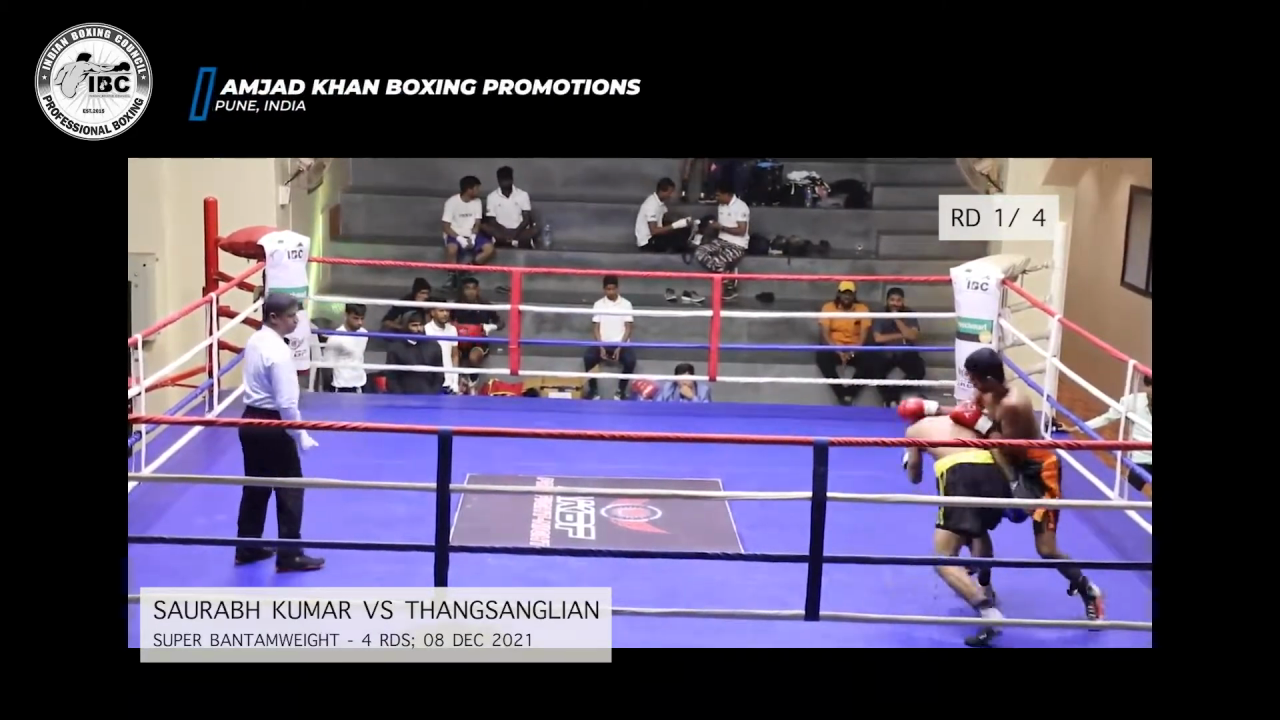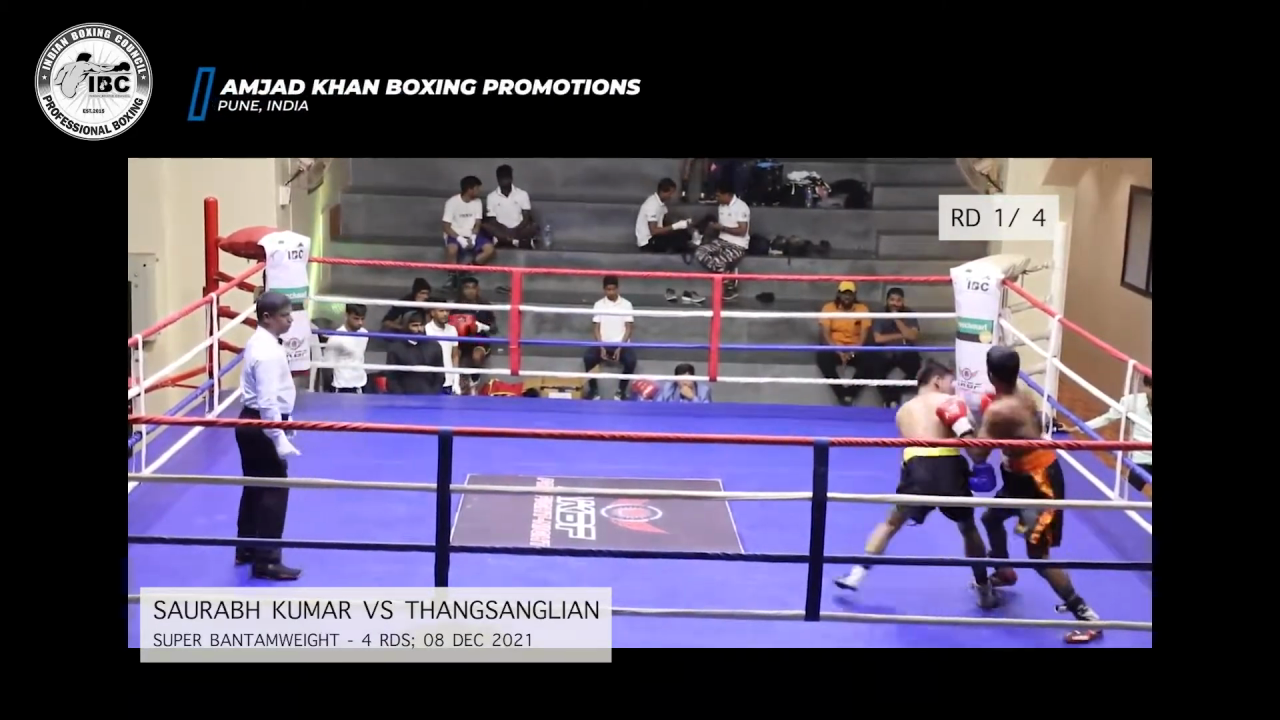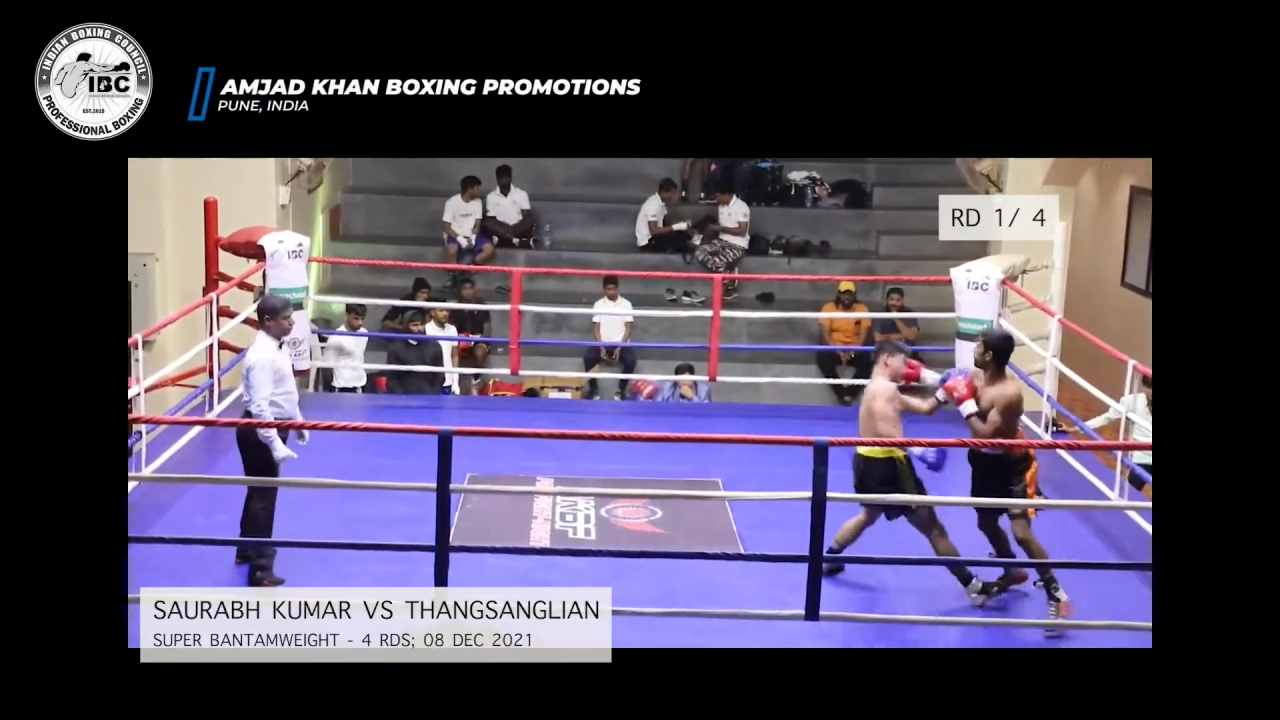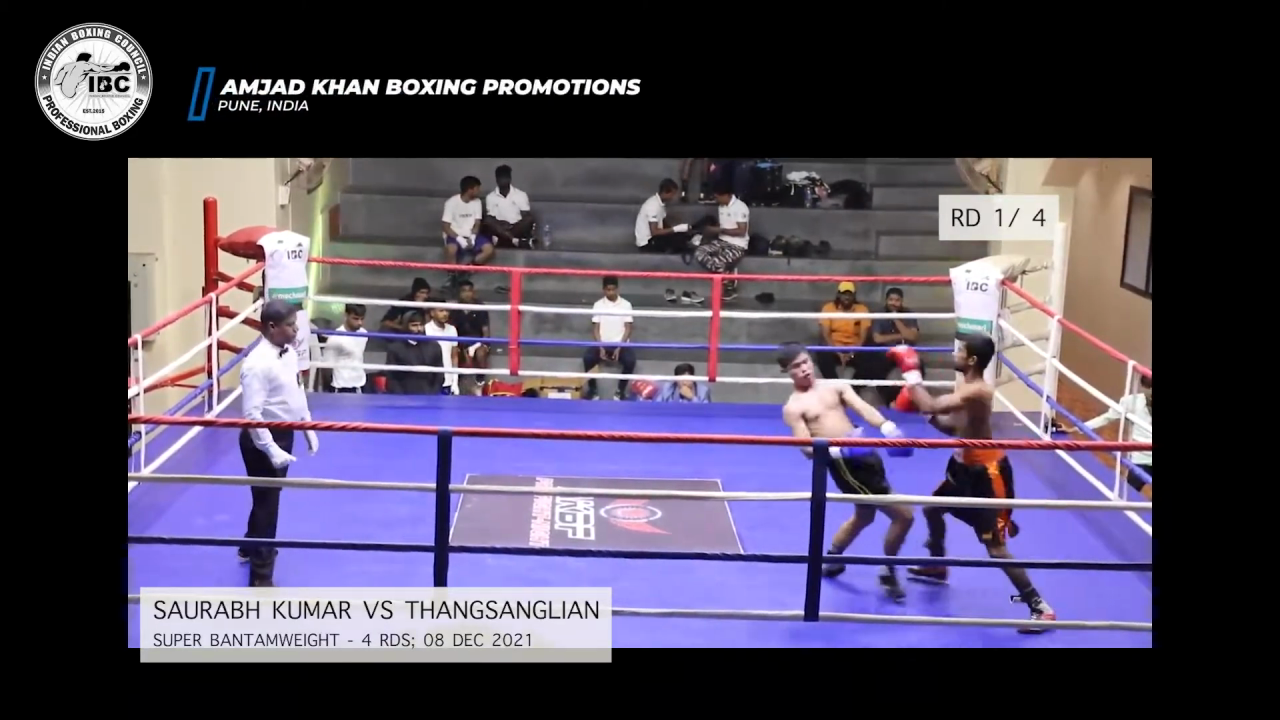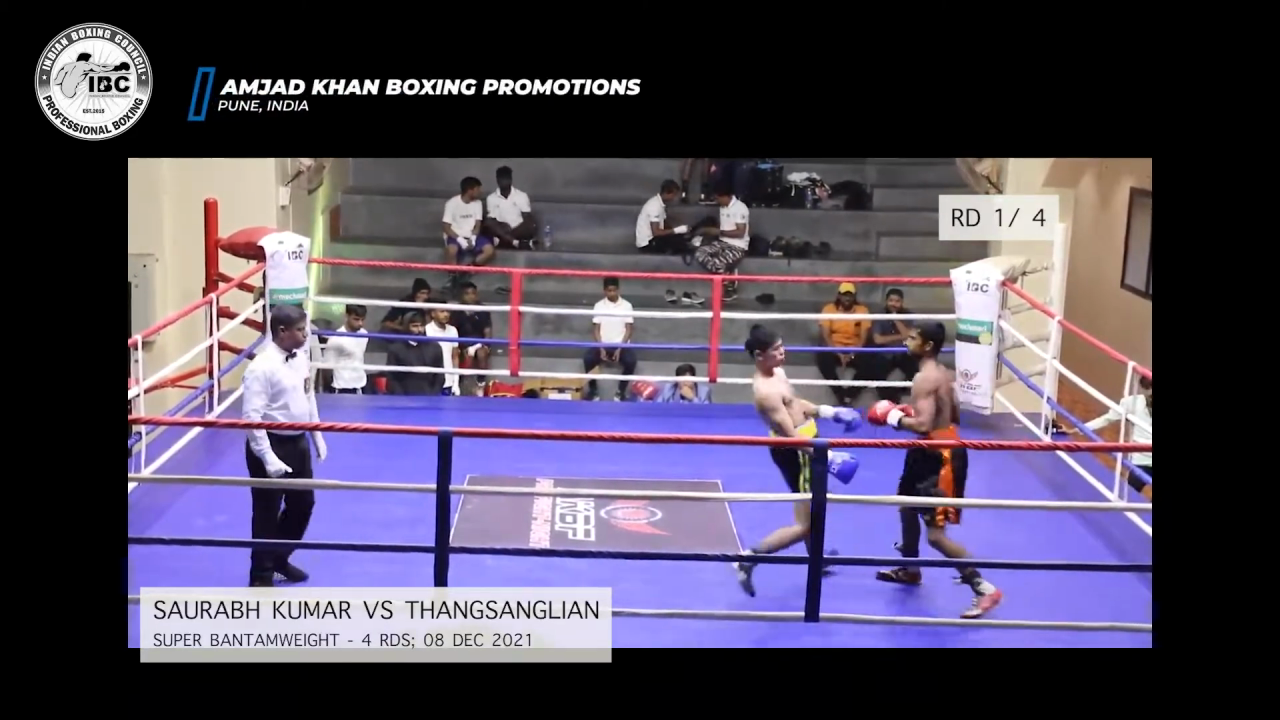
dt=0.2s
person 1, frame 1
left shoulder: (1014, 404)
right shoulder: (989, 395)
left elbow: (1006, 448)
right elbow: (967, 415)
left wrist: (983, 425)
right wrist: (928, 407)
left hip: (1039, 470)
right hip: (1012, 466)
left knee: (1046, 549)
left ankle: (1089, 593)
person 1, frame 2
left shoulder: (999, 410)
right shoulder: (1022, 399)
left elbow: (978, 451)
left hip: (1037, 479)
right hip: (1023, 474)
left knee: (1039, 557)
right knee: (990, 520)
left ankle: (1087, 617)
right ankle: (1004, 574)
person 1, frame 3
left shoulder: (1010, 393)
right shoulder: (978, 377)
left elbow: (987, 436)
left wrist: (966, 407)
left hip: (1011, 463)
right hip: (986, 460)
left knee: (1022, 533)
right knee: (986, 523)
left ankle: (1057, 597)
right ankle: (1014, 570)
person 1, frame 4
left shoulder: (975, 392)
right shoulder: (969, 387)
left elbow: (931, 407)
right elbow: (951, 427)
left wrist: (911, 372)
right wrist: (935, 415)
left hip: (986, 473)
right hip: (966, 467)
left knee: (995, 548)
right knee: (931, 510)
left ankle: (1041, 607)
right ankle: (936, 566)
person 1, frame 5
left shoulder: (925, 378)
right shoulder: (942, 373)
left elbow: (924, 426)
right elbow: (953, 417)
left wrist: (893, 417)
right wrist: (908, 414)
left hip: (939, 456)
right hip: (935, 453)
left knee: (936, 533)
right knee: (907, 509)
left ankle: (984, 590)
right ankle: (908, 570)
person 2, frame 1
left shoulder: (256, 341)
right shoulder: (278, 352)
right elbow: (285, 401)
right wrist: (301, 436)
left hip: (252, 420)
right hip: (271, 425)
left knee: (256, 487)
right knee: (290, 488)
left ankle: (248, 548)
right ankle: (290, 554)
person 2, frame 2
left shoulder: (264, 342)
right shoulder: (267, 351)
right elbow: (267, 401)
left wrist: (285, 420)
right wrist: (280, 439)
left hip: (252, 424)
right hip: (262, 426)
left knee: (255, 488)
right knee: (274, 491)
left ankle: (247, 549)
right ankle: (267, 561)
person 2, frame 3
left shoulder: (277, 347)
right shoulder: (261, 356)
right elbow: (259, 406)
left wrist: (298, 421)
right wrist: (275, 443)
left hip: (275, 428)
right hip: (261, 432)
left knee: (259, 492)
right knee: (264, 496)
left ankle: (248, 548)
right ankle: (260, 569)
person 2, frame 4
left shoulder: (289, 354)
right shoulder: (258, 363)
left elbow: (298, 394)
right elbow: (252, 413)
left wrist: (309, 429)
right wrist: (271, 450)
left hip: (284, 434)
right hip: (265, 441)
left knee: (270, 499)
right knee: (267, 502)
left ankle: (252, 546)
right ankle: (261, 576)
person 2, frame 5
left shoulder: (301, 360)
right shoulder: (261, 367)
right elbow: (252, 417)
left wrist: (318, 436)
right wrist: (267, 457)
left hip: (298, 442)
right hip: (271, 445)
left knee: (303, 504)
right knee: (267, 513)
left ankle: (280, 557)
right ankle: (261, 579)
person 3, frame 1
left shoulder: (915, 430)
left elbow: (914, 476)
left wrist: (907, 462)
left hip: (956, 475)
right hip: (988, 471)
left knee: (943, 562)
right knee: (979, 534)
left ankle: (989, 614)
right ankle: (982, 591)
person 3, frame 2
left shoulder: (903, 410)
right shoulder: (949, 402)
right elbow: (961, 433)
left hip: (915, 468)
right hip: (947, 467)
left knee: (889, 526)
right knee: (968, 529)
left ankle: (857, 574)
right ankle: (984, 591)
person 3, frame 3
left shoulder: (889, 388)
right shoulder: (885, 387)
left elbow: (924, 407)
right elbow: (882, 431)
right wrist: (917, 450)
left hip: (867, 463)
right hip: (884, 463)
left knee: (869, 516)
right knee: (935, 530)
left ankle: (830, 560)
right ankle: (976, 588)
person 3, frame 4
left shoulder: (835, 387)
right shoulder: (793, 407)
left elbow: (863, 409)
right elbow: (808, 448)
left wrist: (887, 428)
right wrist: (837, 452)
left hip: (864, 453)
right hip: (845, 463)
left knee: (864, 516)
right knee: (904, 516)
left ankle: (829, 561)
right ankle: (889, 575)
person 3, frame 5
left shoulder: (775, 374)
right shoulder: (766, 391)
right elbow: (790, 434)
left wrist: (829, 412)
right wrist: (828, 455)
left hip: (801, 449)
right hip: (795, 452)
right knee: (805, 526)
right ankle: (747, 563)
